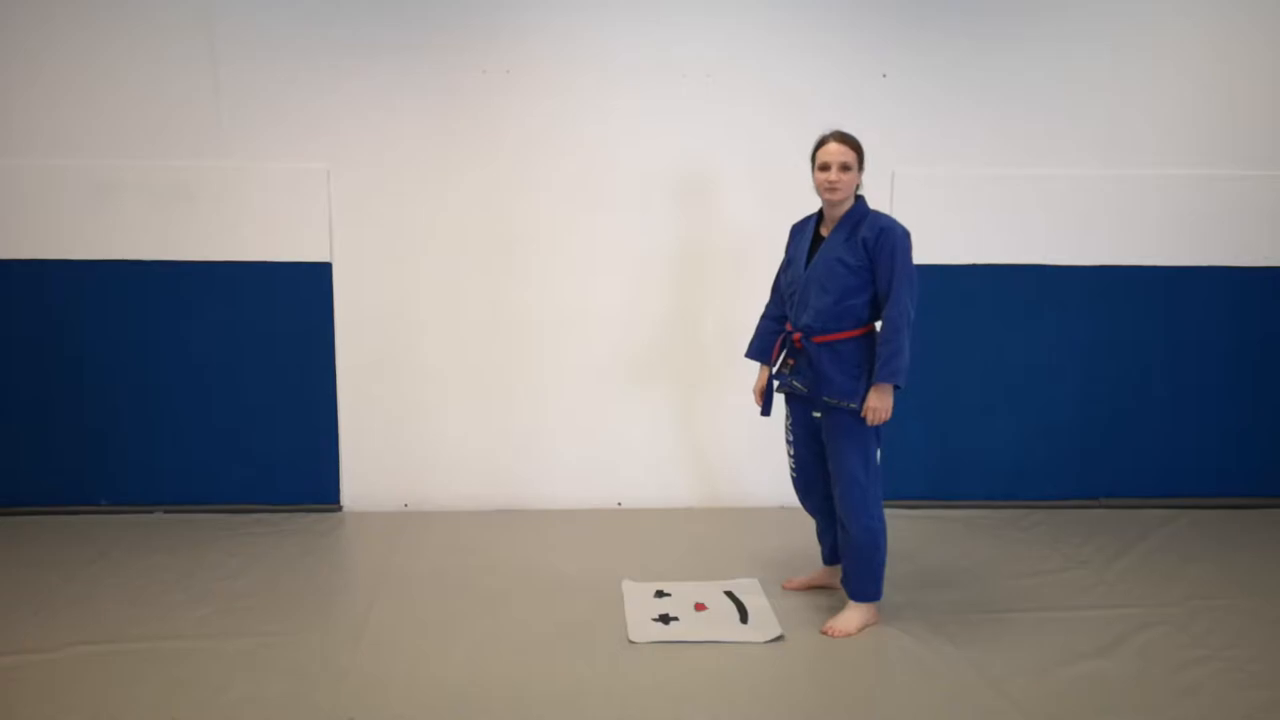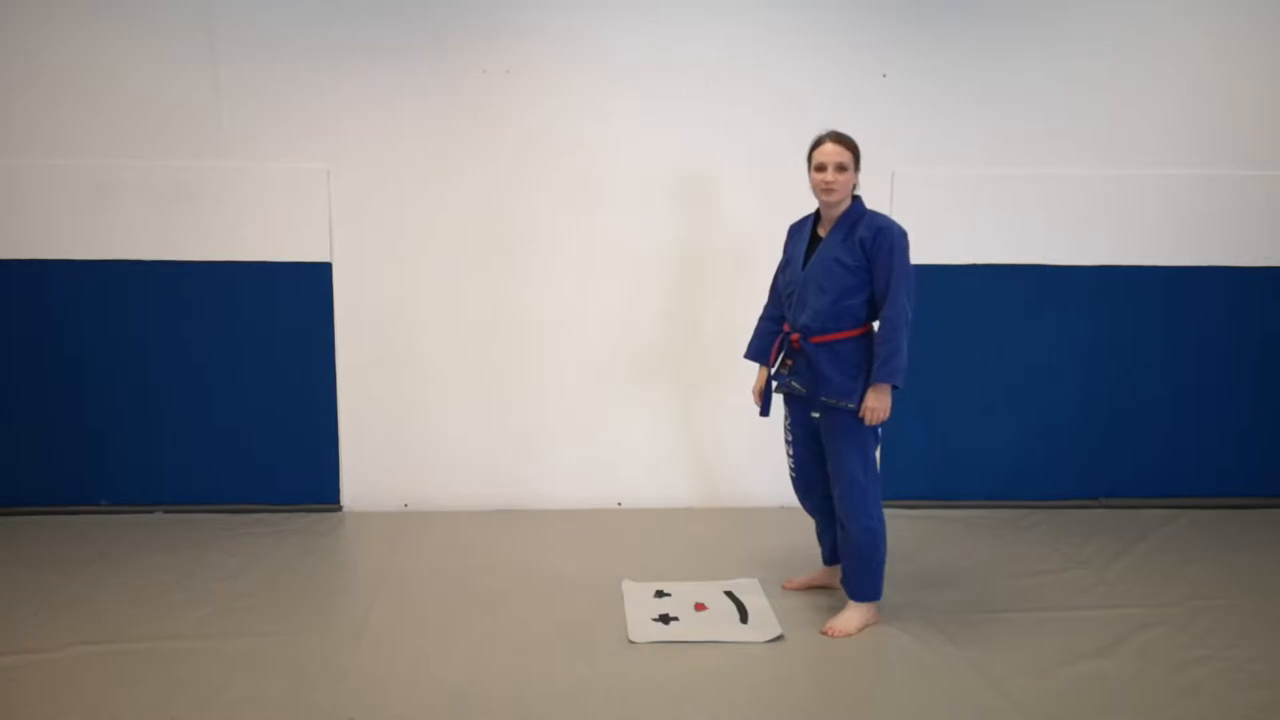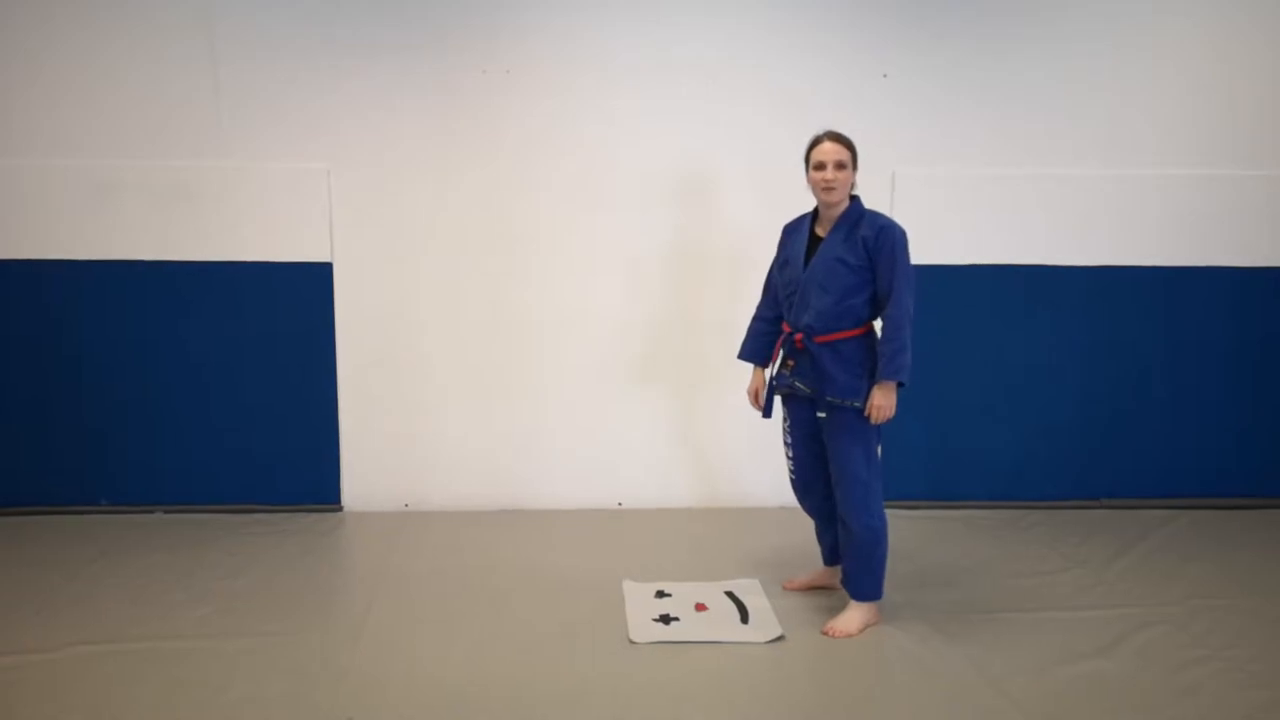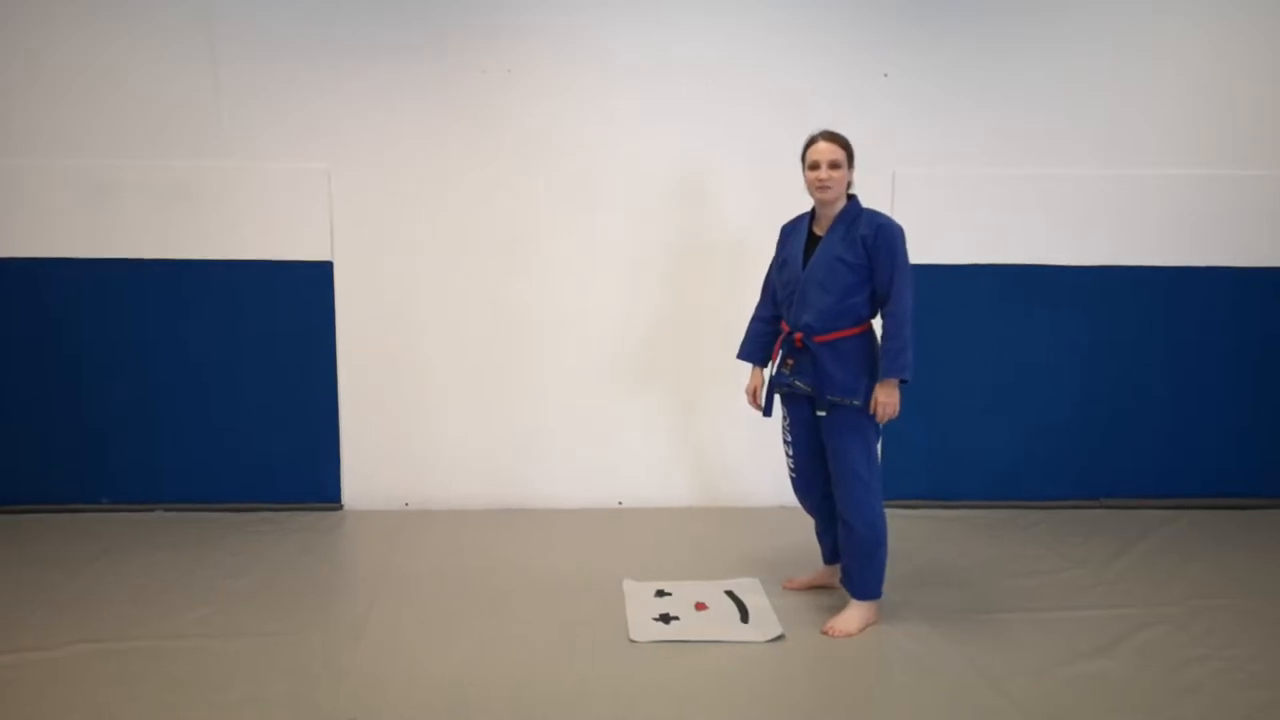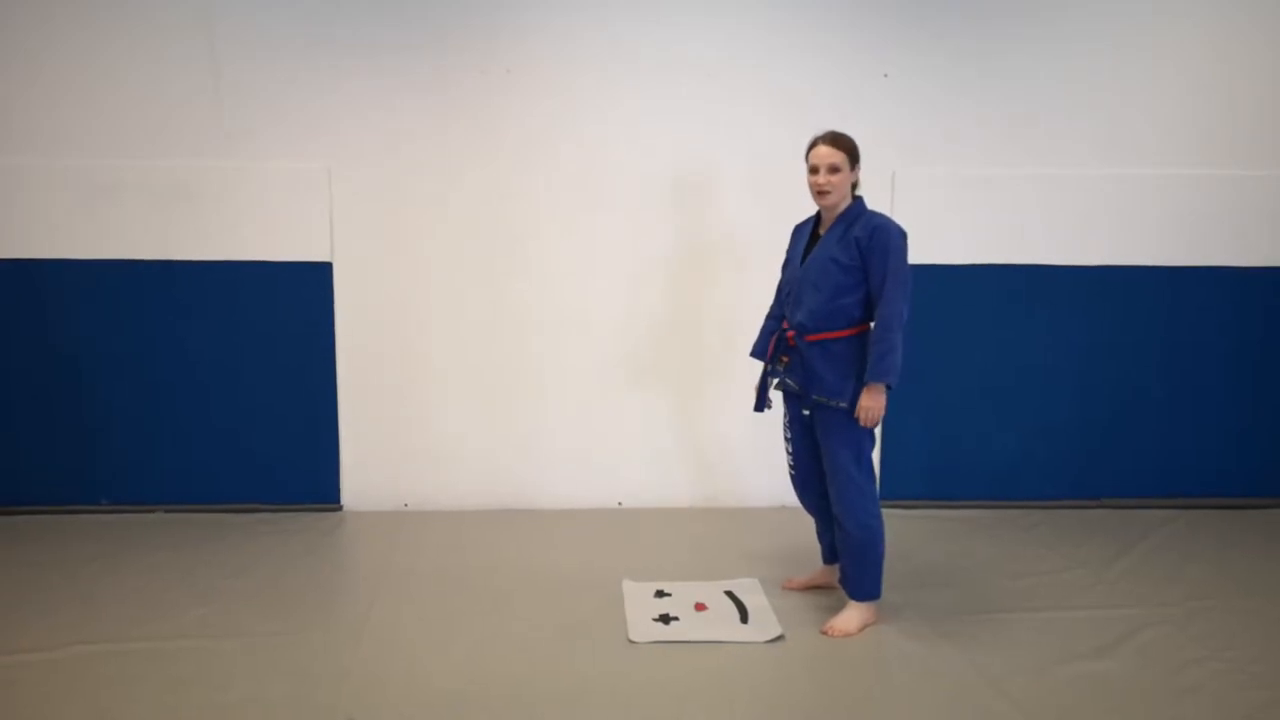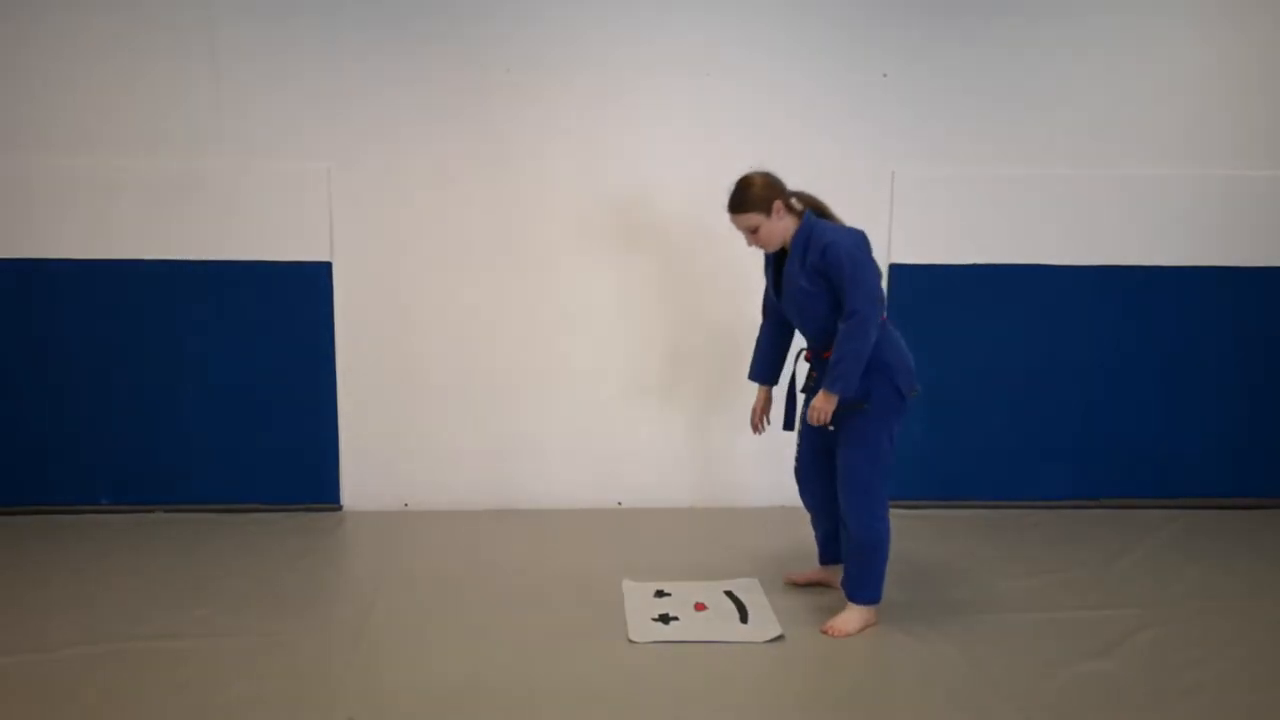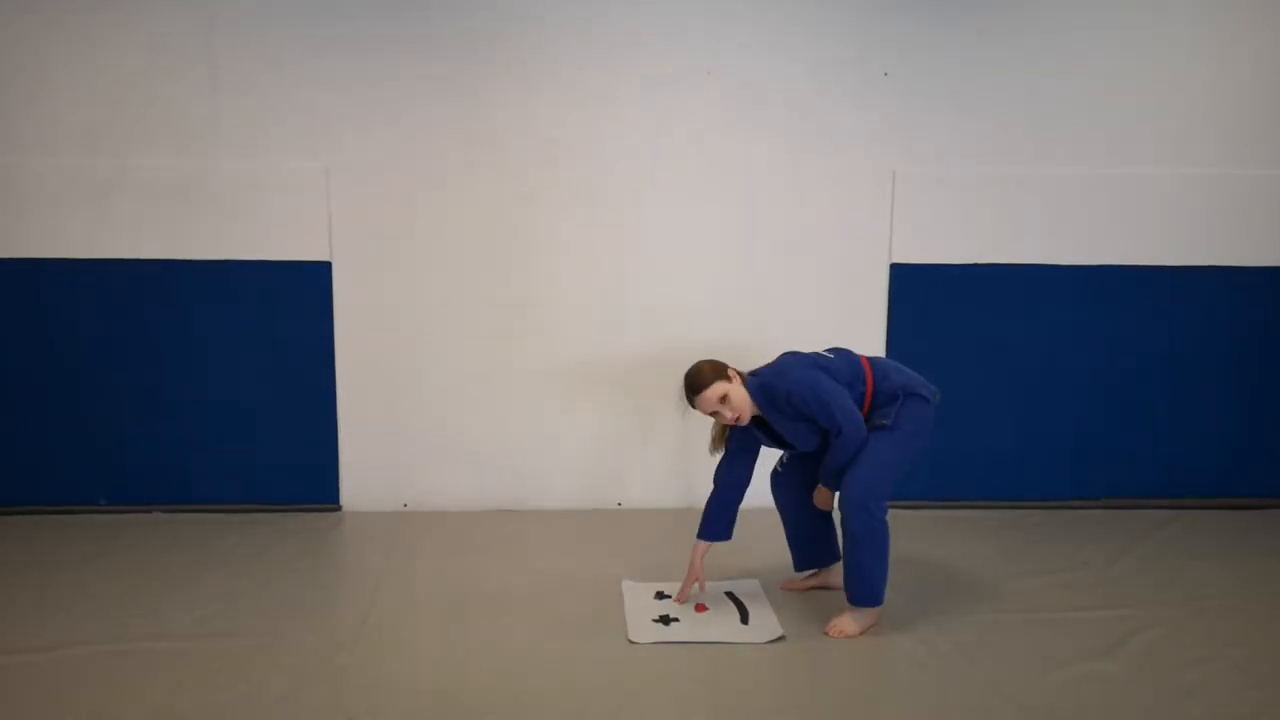
dt=0.7s
person 1, frame 1
left shoulder: (883, 233)
right shoulder: (801, 232)
left elbow: (897, 314)
right elbow: (779, 302)
left wrist: (885, 384)
right wrist: (765, 364)
left hip: (849, 377)
right hip: (802, 373)
left knee: (854, 488)
right knee: (812, 481)
left ankle: (864, 600)
right ankle: (834, 566)
person 1, frame 2
left shoulder: (880, 233)
right shoulder: (799, 232)
left elbow: (895, 314)
right elbow: (777, 303)
left wrist: (883, 385)
right wrist: (765, 363)
left hip: (848, 376)
right hip: (801, 373)
left knee: (853, 489)
right knee: (811, 481)
left ankle: (864, 601)
right ankle: (834, 566)
person 1, frame 3
left shoulder: (880, 233)
right shoulder: (794, 232)
left elbow: (897, 312)
right elbow: (772, 303)
left wrist: (887, 382)
right wrist: (760, 365)
left hip: (849, 374)
right hip: (800, 372)
left knee: (856, 487)
right knee: (810, 481)
left ankle: (865, 600)
right ankle: (834, 566)
person 1, frame 4
left shoulder: (878, 231)
right shoulder: (792, 232)
left elbow: (897, 310)
right elbow: (770, 302)
left wrist: (890, 378)
right wrist: (758, 365)
left hip: (849, 374)
right hip: (798, 371)
left knee: (854, 486)
right knee: (810, 480)
left ankle: (865, 599)
right ankle: (834, 565)
person 1, frame 5
left shoulder: (878, 232)
right shoulder: (803, 232)
left elbow: (890, 314)
left wrist: (876, 384)
right wrist: (768, 362)
left hip: (842, 376)
right hip: (800, 372)
left knee: (849, 486)
right knee: (810, 480)
left ankle: (864, 599)
right ankle: (834, 566)
person 1, frame 6
left shoulder: (837, 244)
right shoulder: (778, 257)
left elbow: (863, 319)
right elbow: (774, 325)
left wrist: (832, 390)
right wrist: (764, 387)
left hip: (876, 379)
right hip: (832, 372)
left knee: (859, 485)
right knee: (812, 472)
left ankle: (864, 601)
right ankle: (834, 565)
person 1, frame 7
left shoulder: (789, 382)
right shoulder: (746, 423)
left elbow: (850, 429)
right elbow: (729, 484)
left wrist: (827, 484)
right wrist: (697, 559)
left hip: (902, 405)
right hip: (862, 410)
left knee: (858, 495)
right knee: (790, 479)
left ankle: (867, 607)
right ankle: (829, 569)
